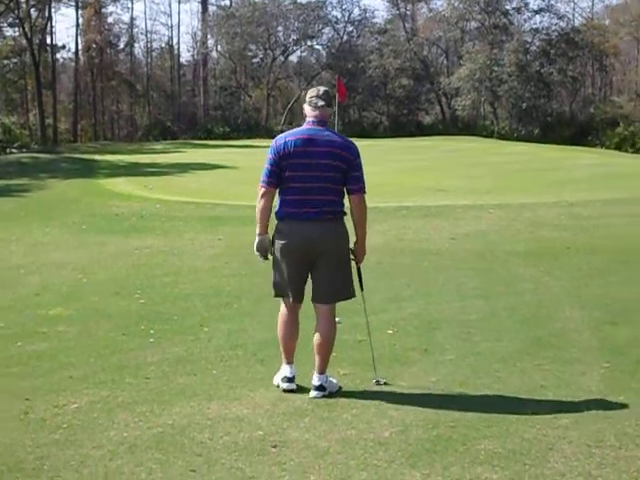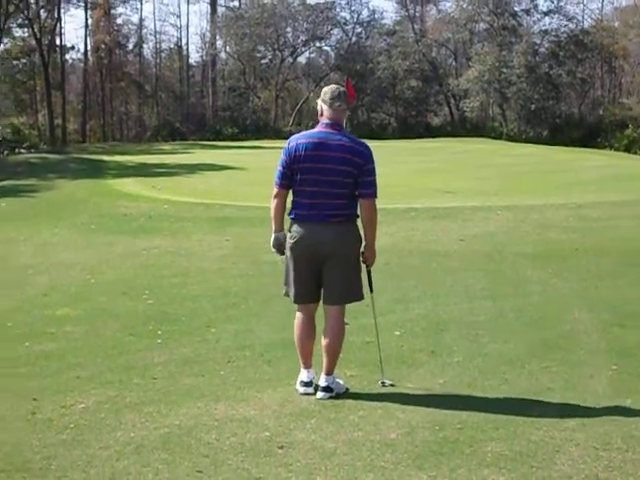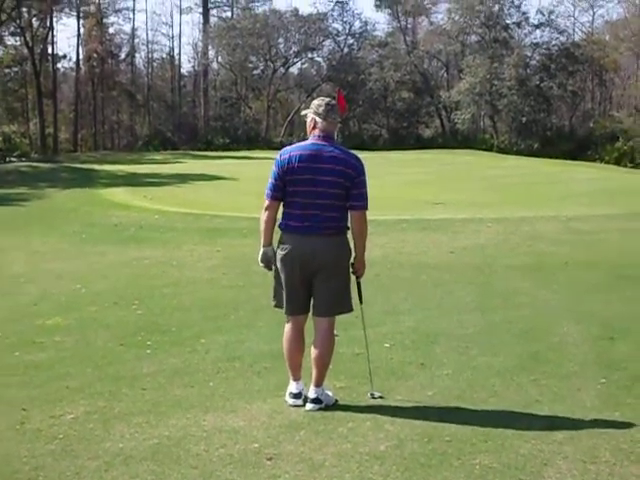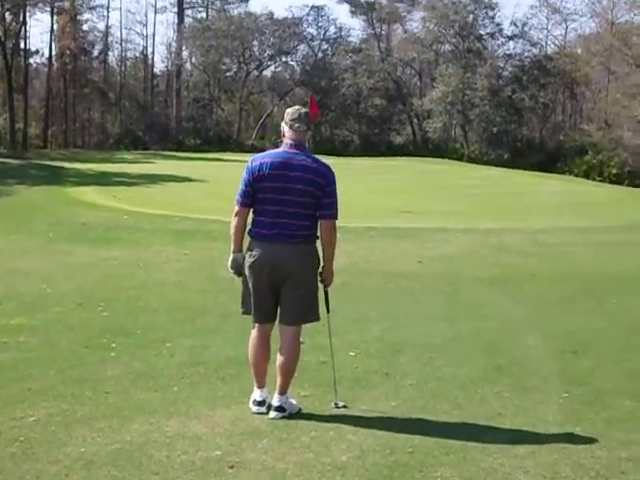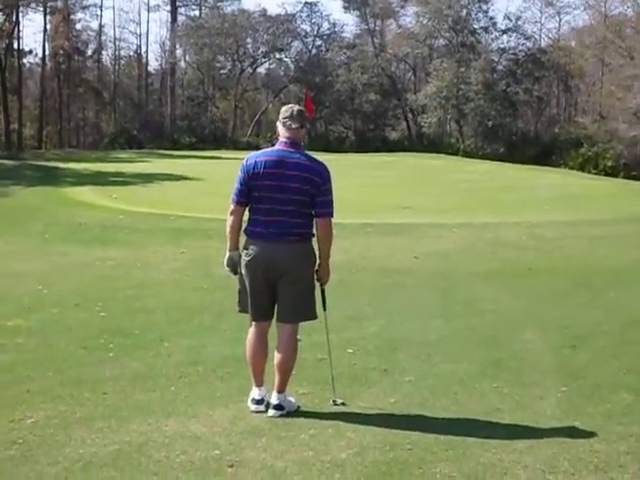
dt=0.7s
person 1, frame 1
left shoulder: (282, 142)
right shoulder: (347, 147)
left elbow: (266, 193)
right elbow: (357, 199)
left wrist: (262, 233)
right wrist: (360, 241)
left hip: (290, 232)
right hip: (330, 234)
left knee: (289, 305)
right knee: (325, 310)
left ankle: (287, 371)
right ankle: (320, 379)
person 1, frame 2
left shoulder: (295, 143)
right shoulder: (360, 150)
left elbow: (279, 194)
right elbow: (367, 204)
left wrist: (278, 231)
right wrist: (370, 244)
left hip: (302, 234)
right hip: (341, 236)
left knee: (304, 309)
right knee: (335, 311)
left ankle: (305, 376)
right ankle: (327, 380)
person 1, frame 3
left shoulder: (287, 155)
right shoulder: (352, 162)
left elbow: (270, 207)
right elbow: (358, 216)
left wrist: (266, 246)
right wrist: (360, 256)
left hip: (292, 245)
right hip: (332, 248)
left knee: (294, 320)
right knee: (324, 322)
left ankle: (295, 387)
right ankle: (317, 392)
person 1, frame 4
left shoulder: (258, 163)
right shoulder: (323, 172)
left elbow: (239, 213)
right elbow: (327, 226)
left wrist: (236, 252)
right wrist: (328, 265)
left hip: (261, 253)
right hip: (300, 256)
left knee: (260, 327)
right knee: (290, 331)
left ankle: (259, 394)
right ankle: (281, 400)
person 1, frame 5
left shoulder: (253, 161)
right shoulder: (318, 170)
left elbow: (235, 212)
right elbow: (323, 223)
left wrist: (232, 250)
right wrist: (324, 262)
left hip: (257, 251)
right hip: (296, 254)
left knee: (258, 325)
right knee: (288, 329)
left ankle: (257, 393)
right ankle: (279, 398)
